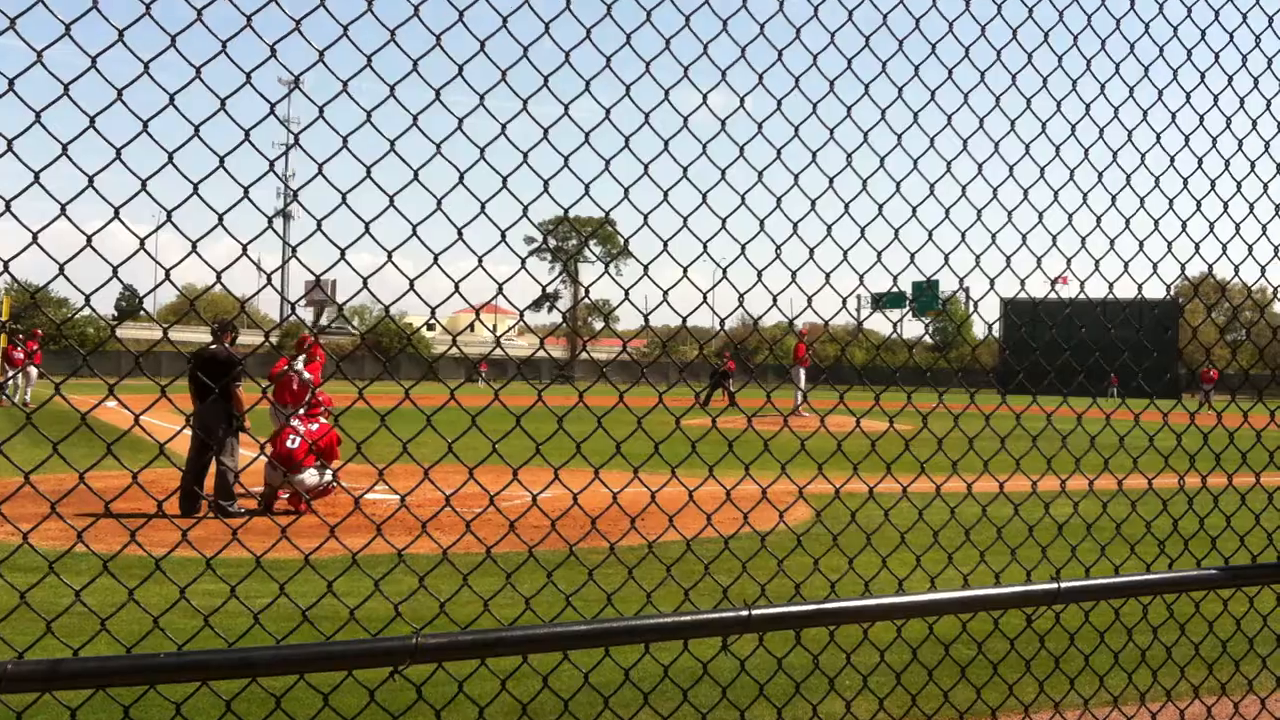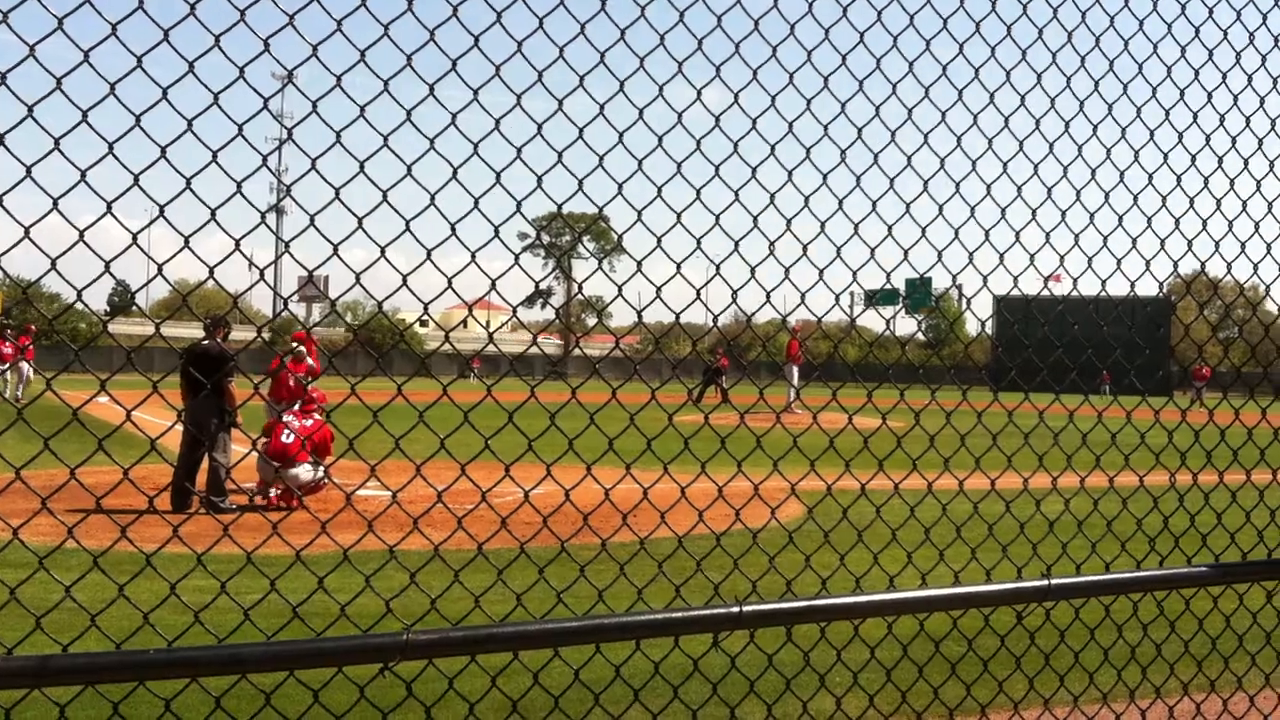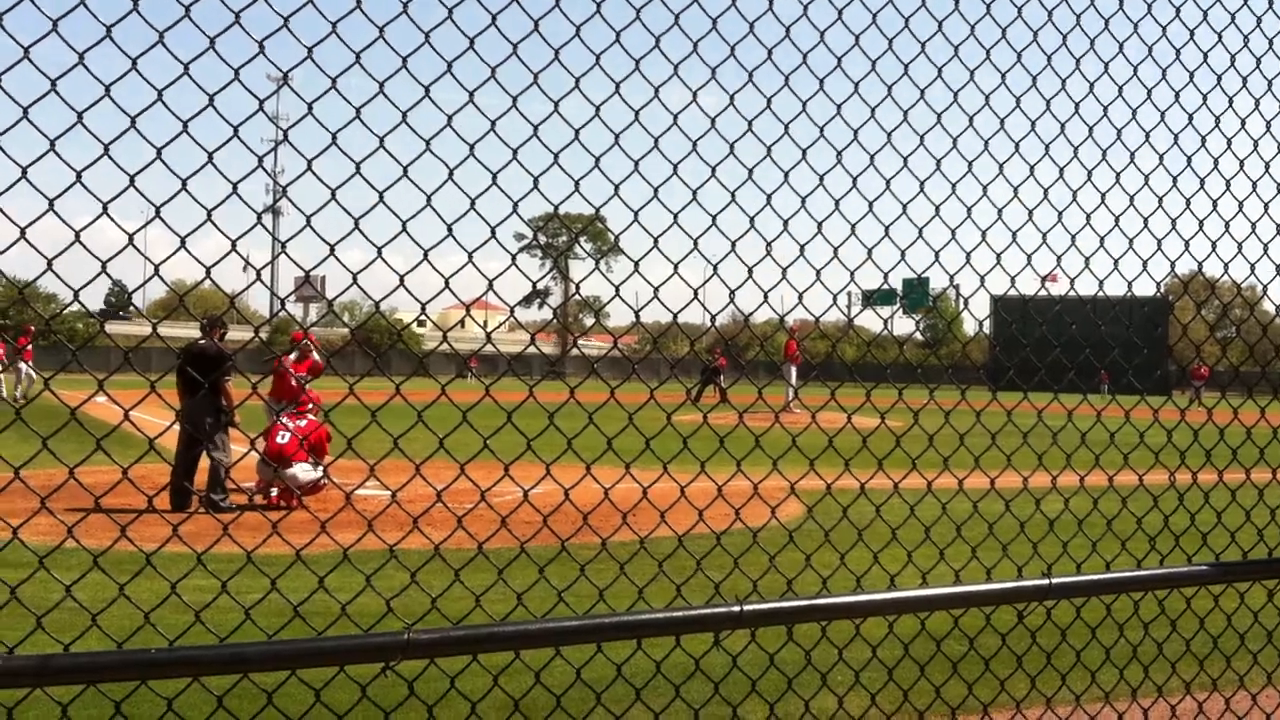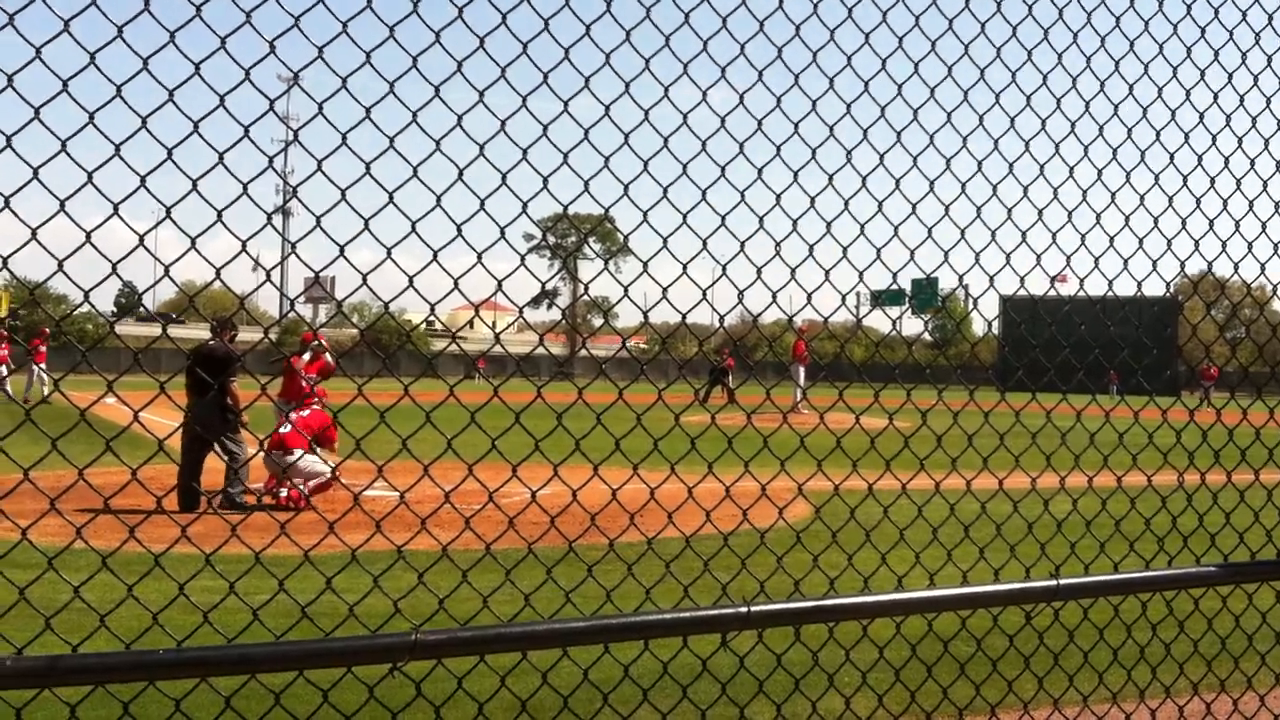
dt=0.2s
person 1, frame 1
left shoulder: (198, 355)
right shoulder: (230, 356)
left elbow: (192, 388)
right elbow: (236, 391)
right wrist: (244, 417)
left hip: (201, 412)
right hip: (223, 413)
left knee: (196, 459)
right knee: (227, 461)
left ankle: (189, 505)
right ankle: (225, 506)
person 1, frame 2
left shoulder: (190, 351)
right shoulder: (223, 352)
left elbow: (183, 384)
right elbow: (228, 386)
right wrist: (235, 413)
left hip: (193, 408)
right hip: (215, 409)
left knee: (188, 455)
right knee: (219, 456)
left ankle: (180, 501)
right ankle: (216, 502)
person 1, frame 3
left shoulder: (186, 350)
right shoulder: (220, 351)
left elbow: (180, 383)
right elbow: (225, 385)
right wrist: (233, 412)
left hip: (189, 407)
right hip: (211, 409)
left knee: (185, 455)
right knee: (219, 456)
left ankle: (180, 500)
right ankle: (216, 501)
person 1, frame 4
left shoulder: (196, 351)
right shoulder: (228, 352)
left elbow: (189, 384)
right elbow: (231, 386)
right wrist: (240, 412)
left hip: (195, 408)
right hip: (217, 409)
left knee: (191, 456)
right knee: (237, 452)
left ankle: (188, 501)
right ankle: (233, 498)
